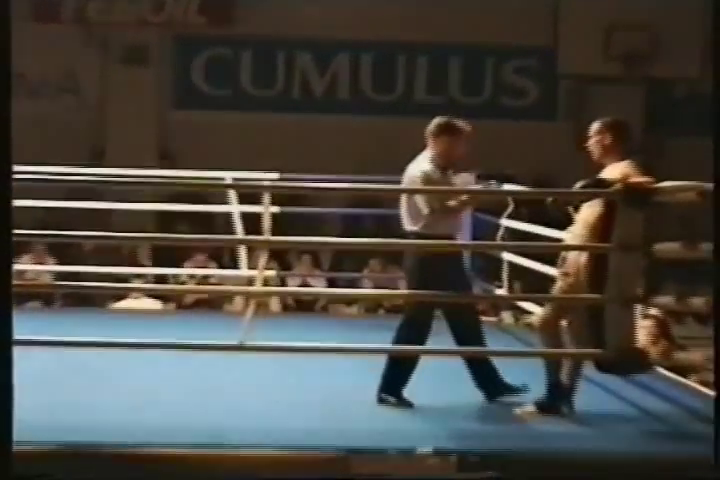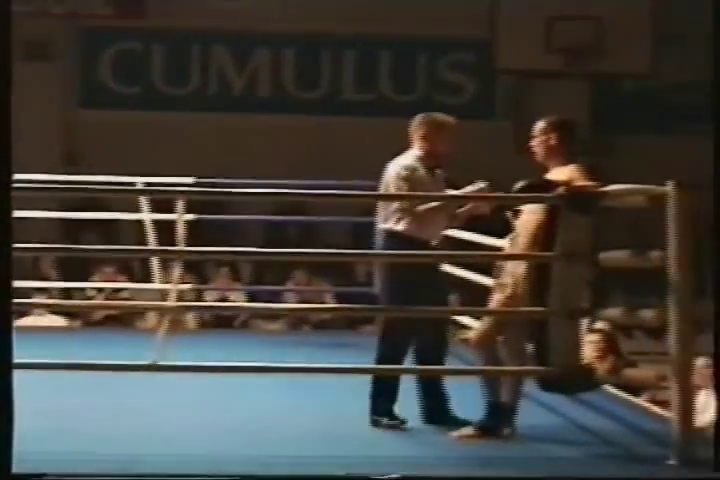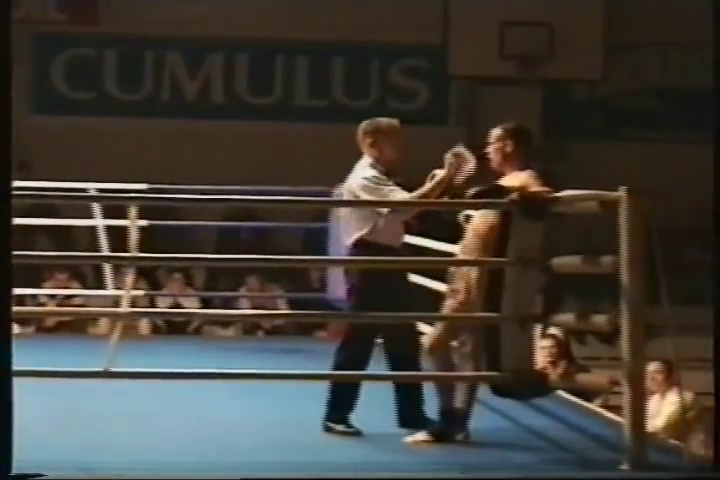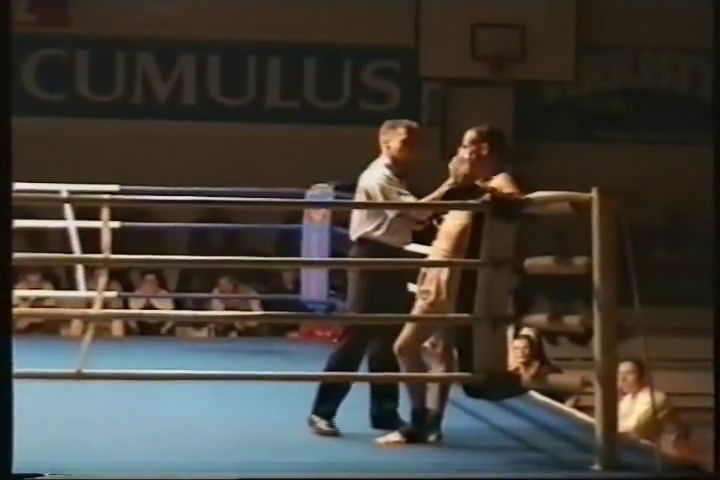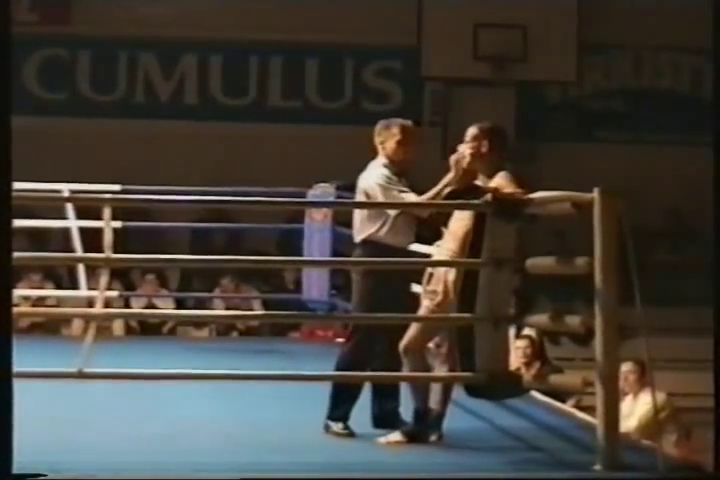
dt=0.5s
person 1, frame 1
left shoulder: (626, 170)
right shoulder: (609, 173)
left elbow: (648, 186)
left hip: (588, 262)
right hip: (576, 260)
left knee: (547, 322)
right knee: (577, 329)
left ankle: (558, 395)
right ankle: (559, 396)
person 1, frame 2
left shoulder: (571, 174)
right shoulder: (551, 178)
left hip: (528, 274)
right hip: (515, 271)
left knee: (484, 337)
right knee: (512, 342)
left ankle: (499, 415)
right ankle: (500, 416)
person 1, frame 3
left shoulder: (525, 179)
right shoulder: (503, 184)
left elbow: (545, 197)
left hip: (481, 277)
right hip: (468, 274)
left knee: (436, 344)
right knee: (469, 347)
right ankle: (454, 422)
person 1, frame 4
left shoulder: (499, 182)
right shoulder: (473, 186)
left elbow: (519, 200)
left wrist: (489, 195)
right wrist: (456, 179)
left hip: (450, 277)
right hip: (438, 274)
left knee: (406, 346)
right knee: (441, 348)
right ankle: (428, 422)
person 1, frame 5
left shoulder: (500, 180)
right shoulder: (475, 183)
left elbow: (521, 199)
left wrist: (491, 194)
right wrist: (458, 177)
left hip: (456, 278)
right hip: (443, 275)
left knee: (411, 346)
right knee: (444, 349)
person 2, frame 1
left shoulder: (443, 171)
right shoulder: (421, 172)
right elbow: (438, 212)
left wrist: (467, 197)
right wrist: (469, 198)
left hip: (447, 249)
right hip: (427, 251)
left knee: (465, 317)
right knee: (417, 321)
left ankle: (491, 383)
right ankle: (389, 389)
person 2, frame 2
left shoulder: (434, 174)
right shoulder: (401, 169)
left elbow: (440, 219)
right elbow: (413, 214)
left wrist: (468, 208)
right wrist: (455, 200)
left hip: (423, 254)
right hip: (400, 253)
left knee: (432, 333)
right knee: (397, 332)
left ankle: (435, 408)
right ankle: (381, 408)
person 2, frame 3
left shoulder: (380, 178)
right shoulder: (364, 179)
left elbow: (400, 211)
right elbow: (408, 204)
left wrist: (436, 183)
right wrist: (444, 177)
left hip: (387, 261)
right hip: (369, 261)
left knee: (404, 339)
right knee: (359, 340)
left ankle: (411, 412)
right ankle: (336, 416)
person 2, frame 4
left shoulder: (394, 179)
right shoulder: (378, 177)
left elbow: (412, 218)
right elbow: (419, 210)
right wrist: (451, 184)
left hip: (391, 260)
right hip: (371, 259)
left knee: (388, 339)
right knee: (356, 336)
left ankle: (384, 412)
right ankle: (322, 412)
person 2, frame 5
left shoulder: (394, 178)
right shoulder: (376, 178)
left elbow: (413, 214)
right elbow: (419, 206)
right wrist: (451, 177)
left hip: (395, 260)
right hip: (375, 259)
left knee: (392, 339)
right knee: (362, 338)
left ankle: (386, 412)
right ankle: (336, 415)
